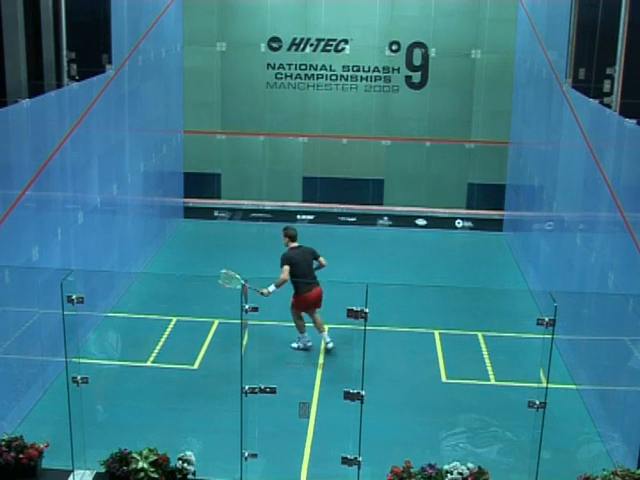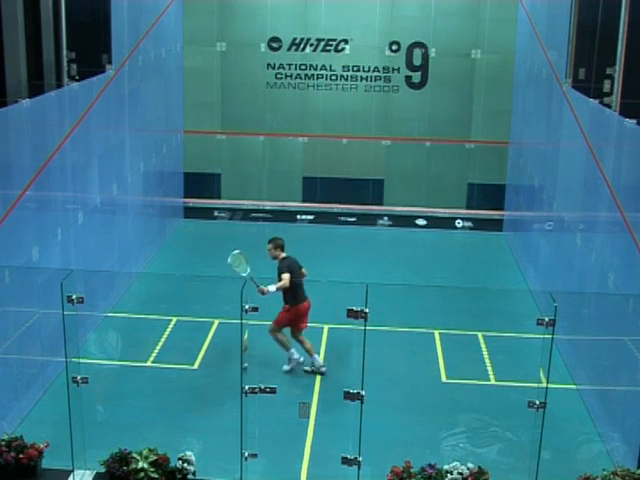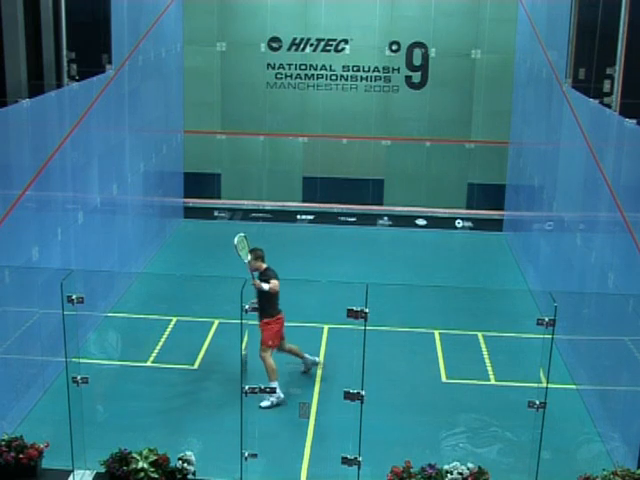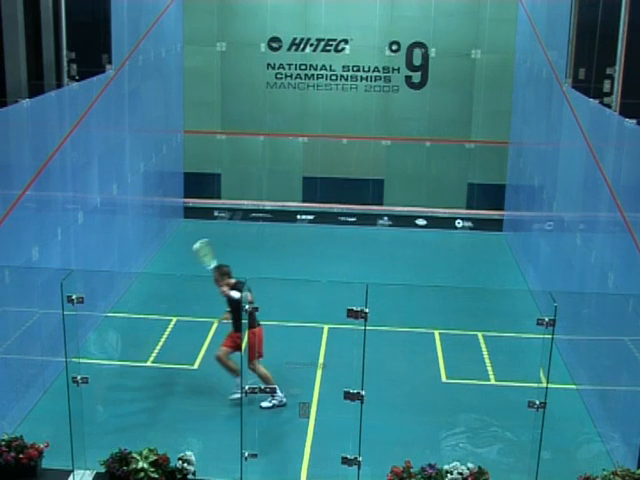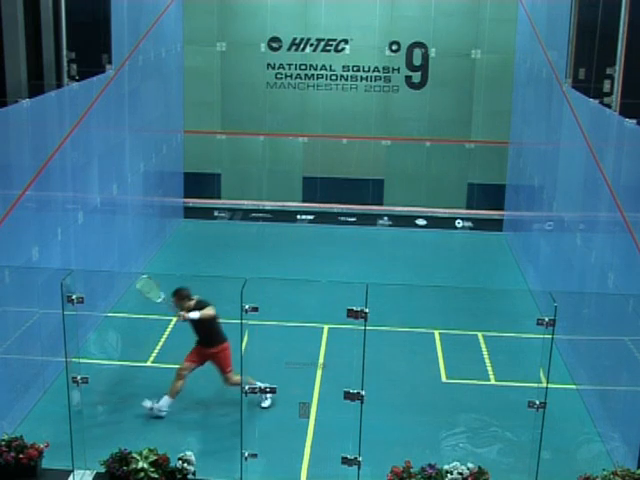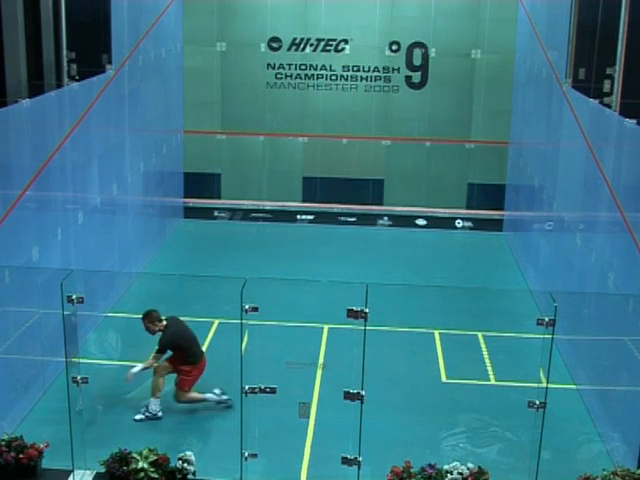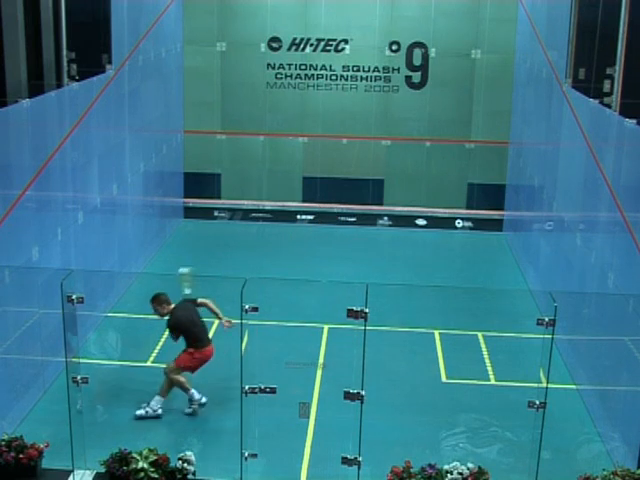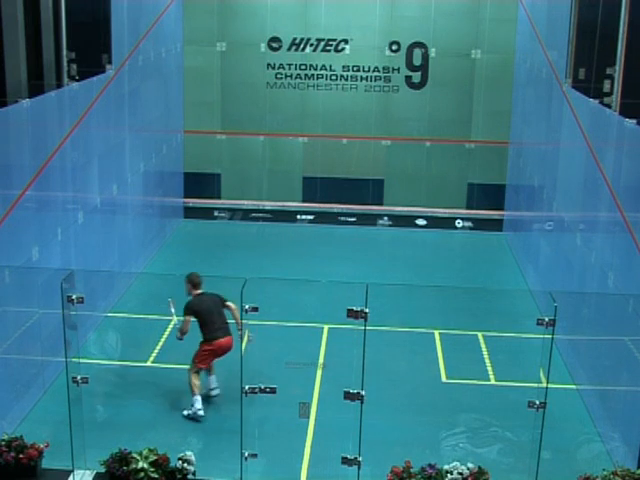
dt=0.2s
person 1, frame 1
left shoulder: (286, 256)
right shoulder: (309, 250)
left elbow: (284, 278)
right elbow: (323, 263)
left wrist: (270, 289)
left hip: (303, 294)
right hip: (317, 290)
left knee: (296, 313)
right knee: (313, 313)
left ankle: (305, 341)
right ankle: (327, 340)
person 1, frame 2
left shoulder: (283, 265)
right shoulder: (292, 260)
left elbow: (285, 283)
right elbow: (303, 274)
left wrist: (269, 289)
left hip: (295, 306)
right hip: (304, 303)
left knee: (273, 330)
right knee: (296, 335)
left ankle: (293, 356)
right ankle: (318, 364)
person 1, frame 3
left shoulder: (268, 273)
right shoulder: (263, 274)
left elbow: (276, 288)
left wrist: (262, 286)
right wrist: (259, 304)
left hip: (272, 320)
right hip: (270, 318)
left knee: (265, 354)
right knee: (282, 346)
left ankle: (277, 393)
right ankle: (309, 360)
person 1, frame 4
left shoulder: (240, 286)
right shoulder: (231, 289)
left elbow: (248, 299)
left wrist: (231, 294)
right wrist: (230, 314)
left hip: (252, 331)
right hip: (237, 332)
left knee: (254, 365)
right knee: (220, 356)
left ankle: (278, 396)
right ankle: (242, 387)
person 1, frame 5
left shoulder: (202, 305)
right shoulder: (190, 308)
left elbow: (212, 313)
left wrist: (190, 316)
left hip: (219, 347)
right hip: (202, 346)
left knee: (230, 379)
right knee: (181, 372)
right ankle: (162, 407)
person 1, frame 6
left shoulder: (167, 339)
right shoulder: (172, 320)
left elbow: (153, 361)
left wrist: (136, 369)
left hip: (194, 364)
left knee: (180, 397)
right knee: (159, 370)
left ankle: (215, 397)
right ankle: (154, 410)
person 1, frame 7
left shoulder: (173, 321)
right shoulder: (185, 303)
left elbow: (175, 338)
right elbow: (207, 302)
right wrist: (222, 319)
left hip: (200, 351)
right hip: (199, 346)
left knee: (170, 372)
right knee: (171, 371)
left ankle: (196, 397)
right ankle: (155, 407)
person 1, frame 8
left shoulder: (190, 305)
right shoulder: (214, 297)
left elbow: (184, 329)
right elbow: (233, 308)
left wrist: (180, 335)
right wrist: (240, 329)
left hip: (214, 343)
right hip: (228, 340)
left knee: (194, 371)
right knee: (204, 361)
left ankle: (197, 408)
right ankle: (213, 388)
